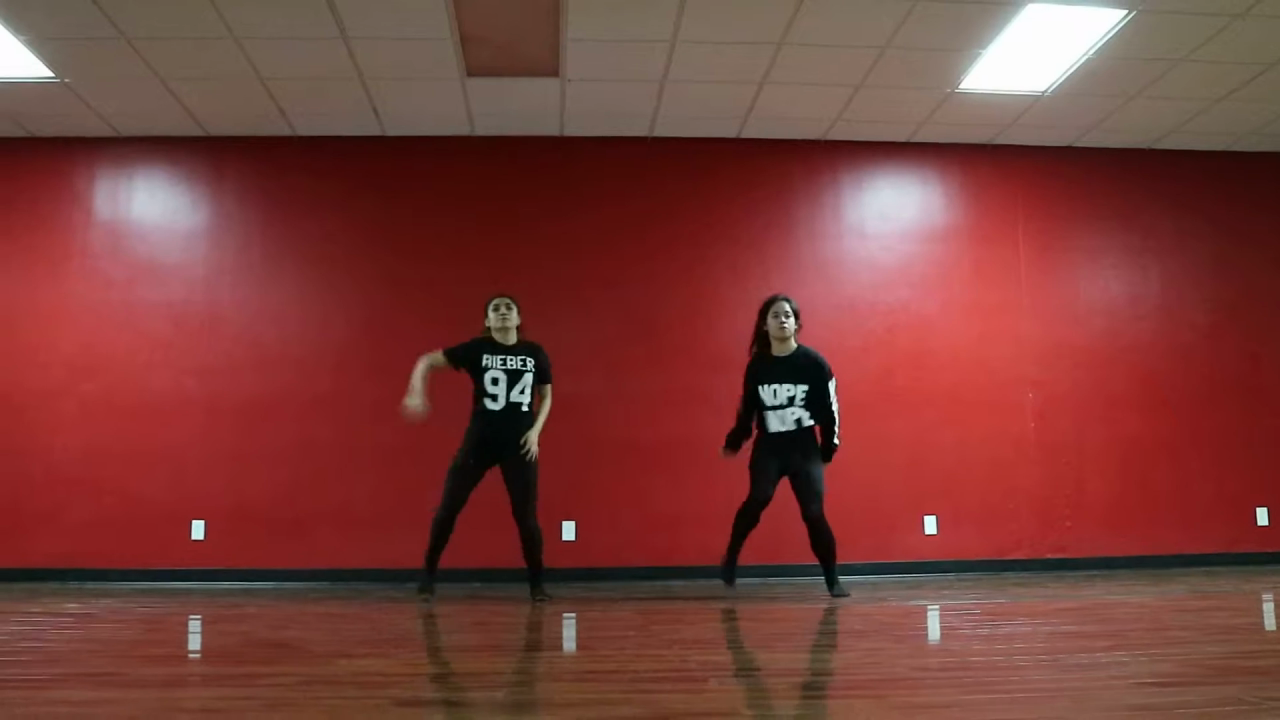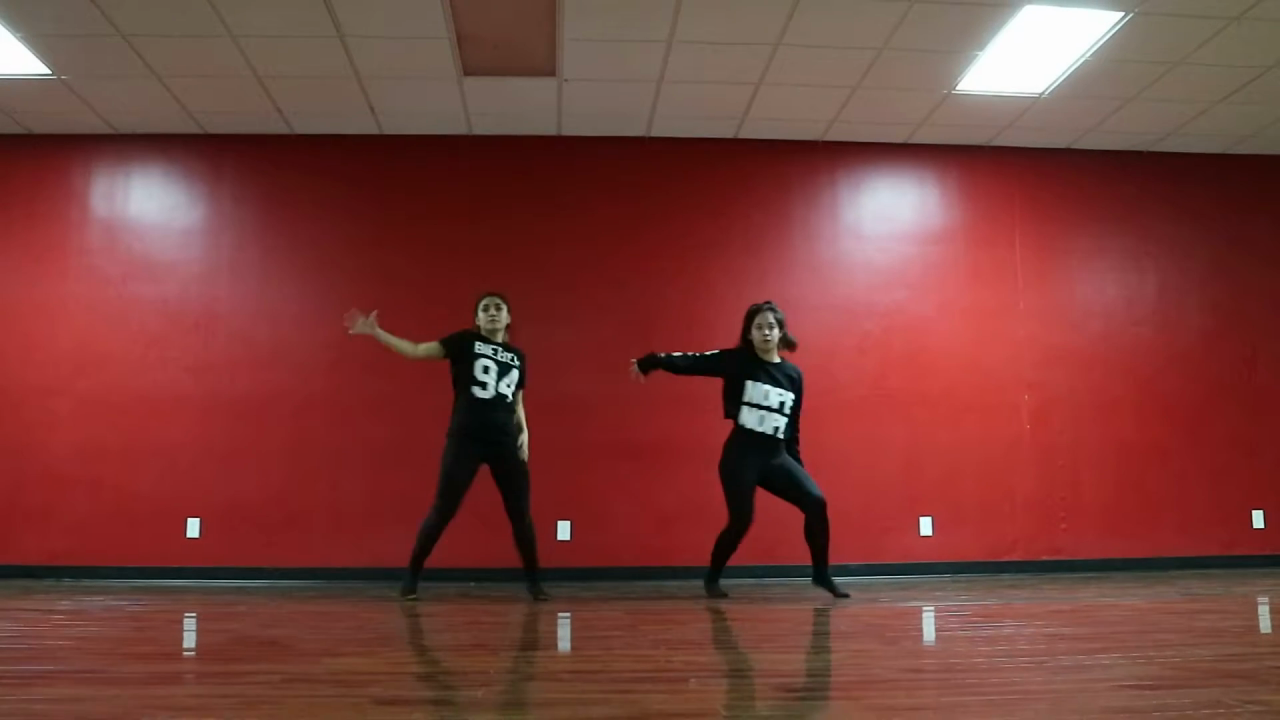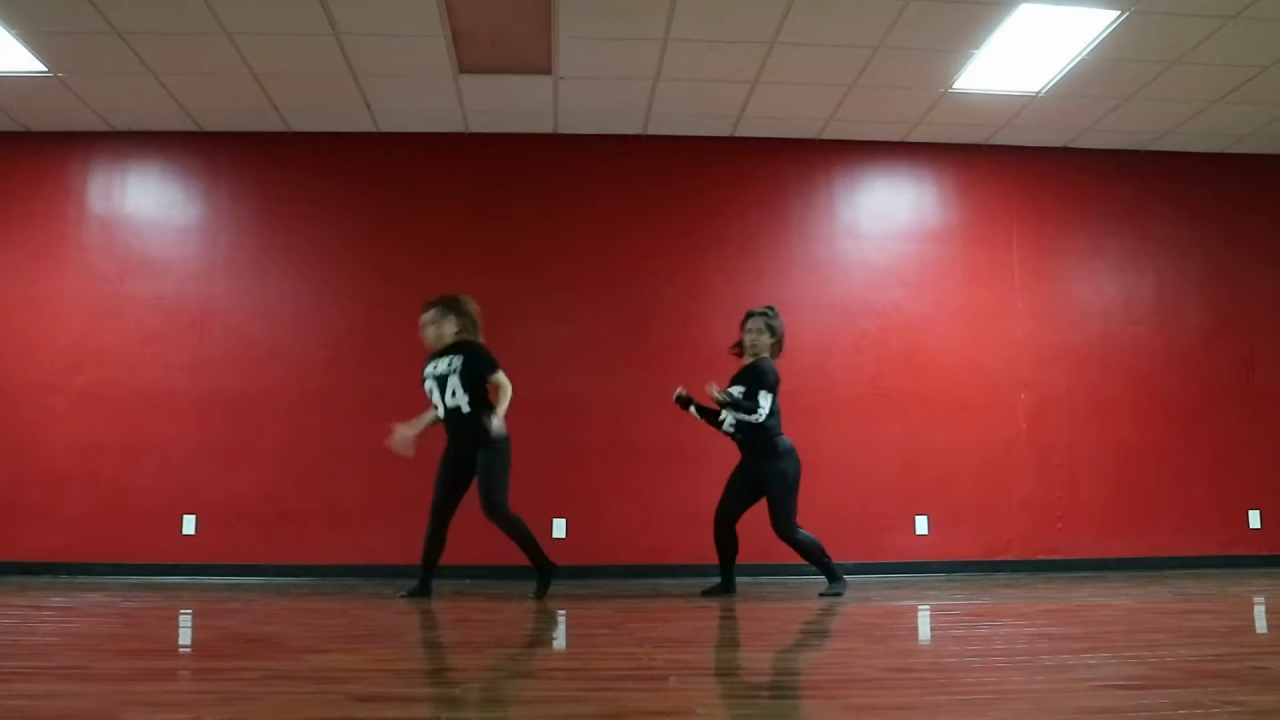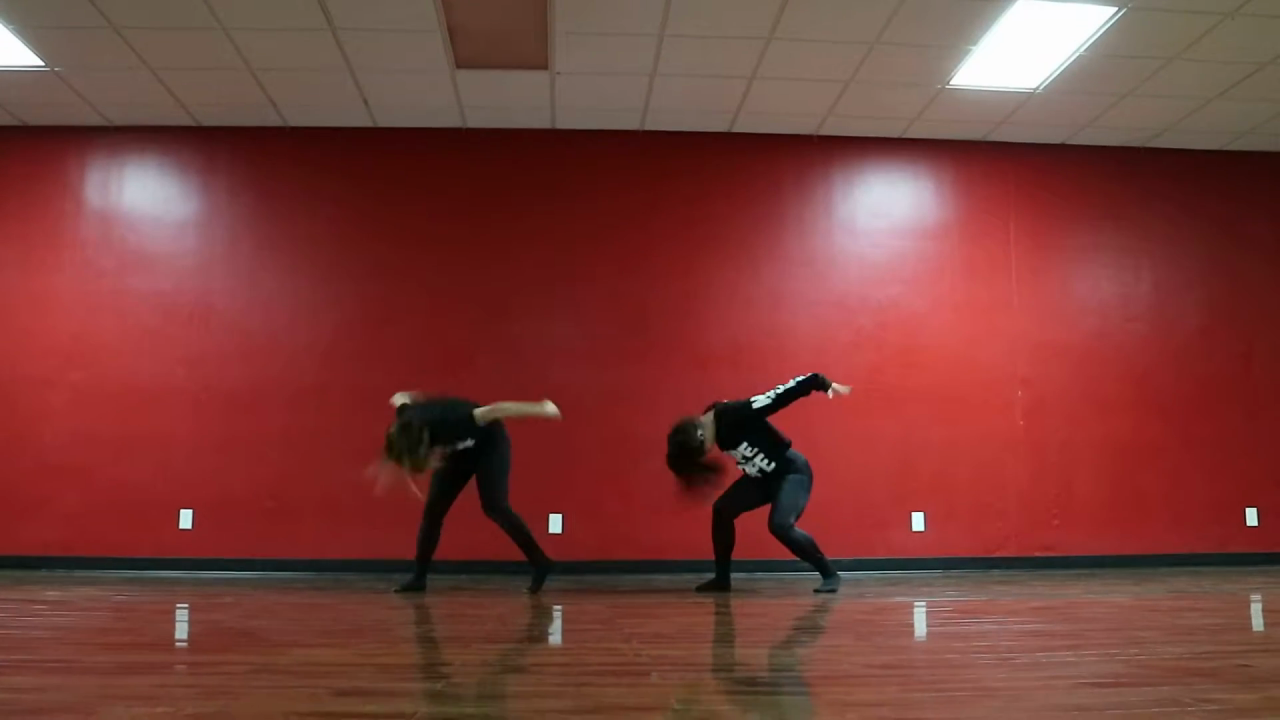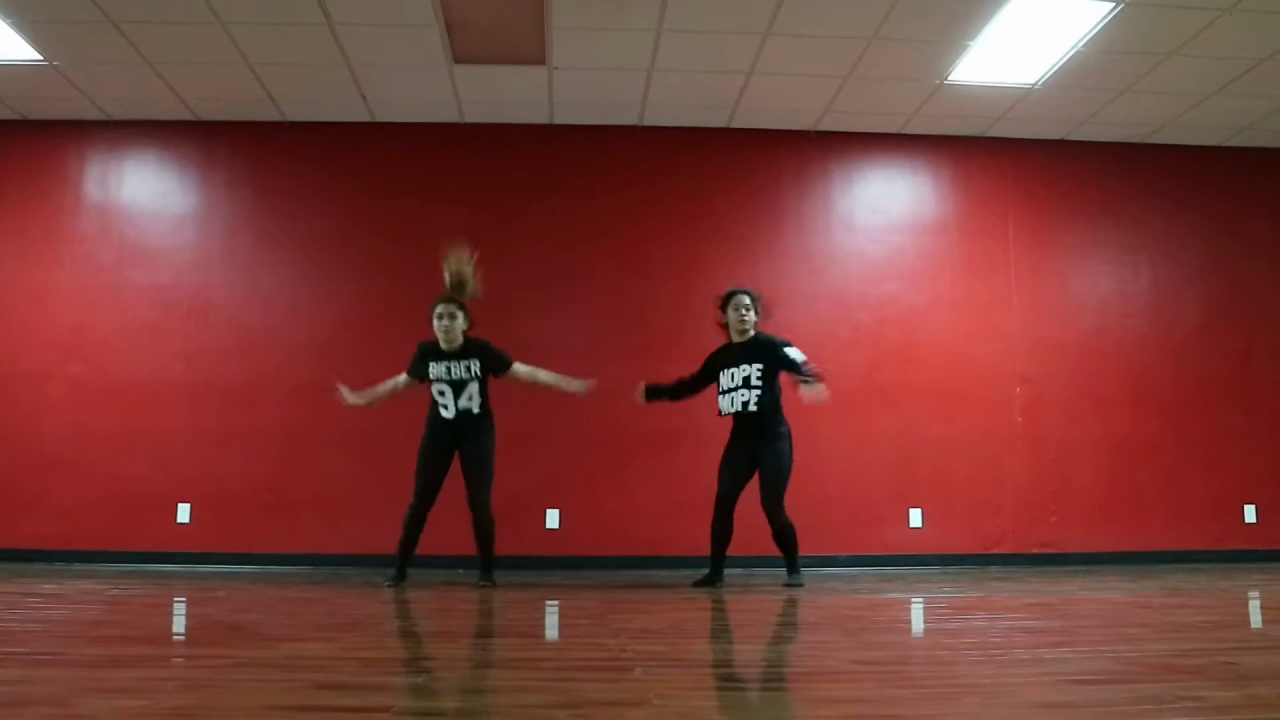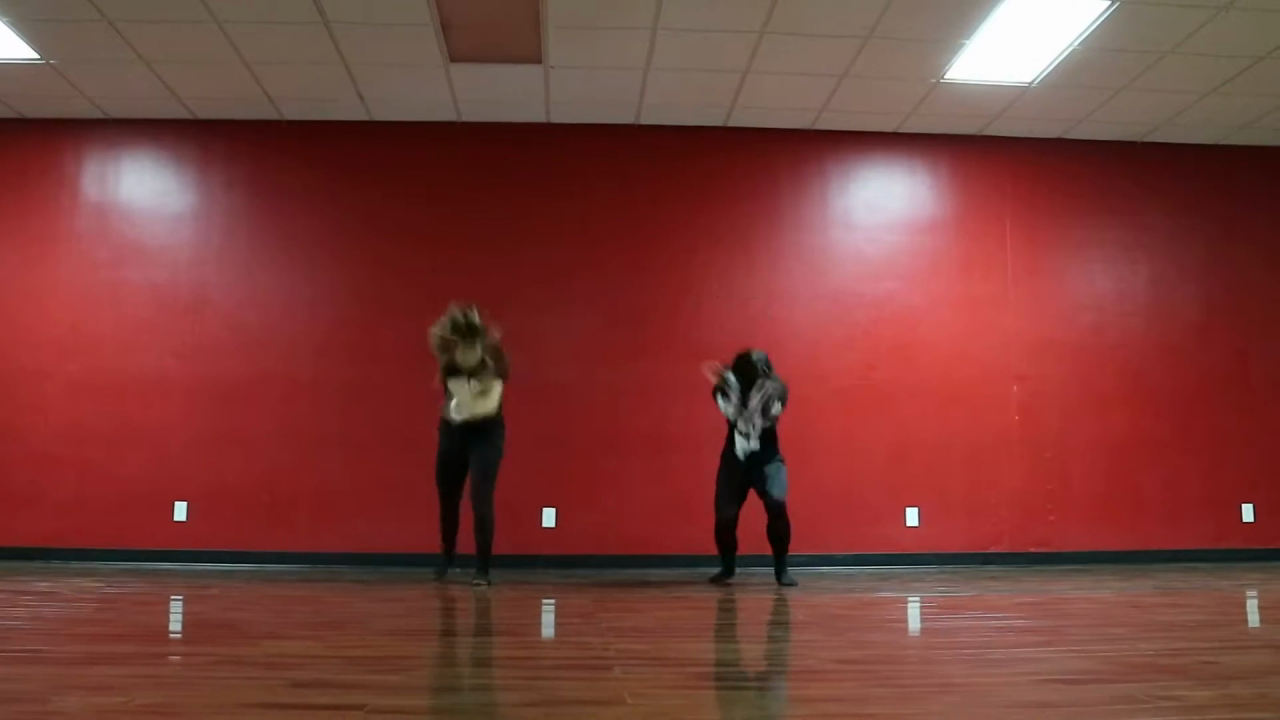
dt=0.4s
person 1, frame 1
left shoulder: (535, 353)
right shoulder: (475, 349)
left elbow: (546, 396)
right elbow: (427, 361)
left wrist: (535, 431)
right wrist: (416, 393)
left hip: (517, 444)
right hip: (479, 441)
left knee: (526, 515)
right knee: (449, 506)
left ankle: (536, 584)
right ankle: (428, 574)
person 1, frame 2
left shoulder: (518, 357)
right shoulder: (466, 341)
right elbow: (417, 352)
left wrist: (525, 432)
right wrist: (376, 333)
left hip: (506, 441)
right hip: (466, 438)
left knee: (520, 511)
right knee: (443, 509)
left ankle: (533, 580)
right ankle: (412, 575)
person 1, frame 3
left shoulder: (471, 352)
right shoulder: (432, 363)
left elbow: (504, 385)
left wrist: (498, 416)
right wrist: (414, 429)
left hip: (489, 443)
right hip: (457, 446)
left knee: (496, 509)
right knee: (439, 512)
left ankle: (545, 568)
right ankle: (424, 581)
person 1, frame 4
left shoulder: (448, 420)
right shoulder: (409, 420)
left elbow: (494, 411)
right elbow: (399, 398)
left wrist: (540, 408)
left hip: (489, 444)
right hip: (465, 451)
left knee: (495, 507)
right knee: (433, 509)
left ankle: (541, 565)
right ankle: (419, 576)
person 1, frame 5
left shoulder: (481, 350)
right shoulder: (425, 352)
left elbow: (524, 371)
right elbow: (402, 381)
left wrist: (569, 384)
right wrist: (362, 397)
left hip: (477, 433)
right hip: (438, 434)
left knee: (479, 503)
right knee: (421, 501)
left ankle: (486, 572)
right ankle: (400, 569)
person 1, frame 6
left shoulder: (494, 364)
right shoulder: (449, 365)
left elbow: (491, 402)
right elbow: (459, 397)
left wrist: (469, 409)
left hip: (485, 438)
right hip: (452, 437)
left knee: (481, 498)
right knee: (448, 500)
left ankle: (483, 569)
right ankle: (448, 556)
person 2, frame 1
left shoulder: (814, 362)
right shoulder: (756, 367)
left elbow: (829, 408)
right elbow: (747, 411)
left wrist: (828, 450)
right wrist: (733, 442)
left hip: (804, 448)
right hip: (767, 448)
left knee: (814, 514)
right knee: (756, 500)
left ankle: (832, 580)
right ankle: (730, 560)
person 2, frame 2
left shoulder: (793, 375)
right shoulder: (735, 360)
left elbow: (793, 423)
right elbow: (692, 362)
left wrist: (794, 459)
right wrist: (649, 362)
left hip: (776, 456)
right hip: (741, 454)
left knee: (816, 502)
right knee: (740, 522)
left ankle: (822, 574)
right ankle: (712, 578)
person 2, frame 3
left shoulder: (762, 371)
right shoulder: (744, 375)
left elbow: (757, 413)
right elbow: (722, 420)
left wrist: (726, 401)
right wrist: (687, 402)
left hip: (776, 459)
right hip: (751, 461)
left knee: (785, 528)
right knee: (723, 518)
left ankle: (835, 577)
right ankle: (727, 581)
person 2, frame 4
left shoulder: (736, 414)
right shoulder: (721, 424)
left elbow: (781, 395)
left wrist: (821, 382)
left hip: (791, 472)
right hip: (764, 475)
left knee: (780, 525)
right knee: (722, 510)
left ankle: (830, 575)
right ankle: (722, 577)
person 2, frame 5
left shoulder: (769, 345)
right shoulder: (719, 357)
left elbow: (795, 360)
right elbow: (690, 384)
left wrist: (810, 379)
right wrist: (652, 392)
left hip: (773, 437)
right hip: (740, 439)
left knee: (772, 507)
right knee: (723, 501)
left ankle: (794, 570)
right ankle: (715, 571)
person 2, frame 6
left shoulder: (776, 390)
right shoulder: (726, 389)
left elbow: (765, 414)
right elbow: (733, 410)
right wrist: (726, 381)
left hip: (768, 461)
right hip: (734, 466)
left knee: (777, 504)
right knee: (724, 517)
left ankle: (781, 568)
right ankle: (728, 567)
